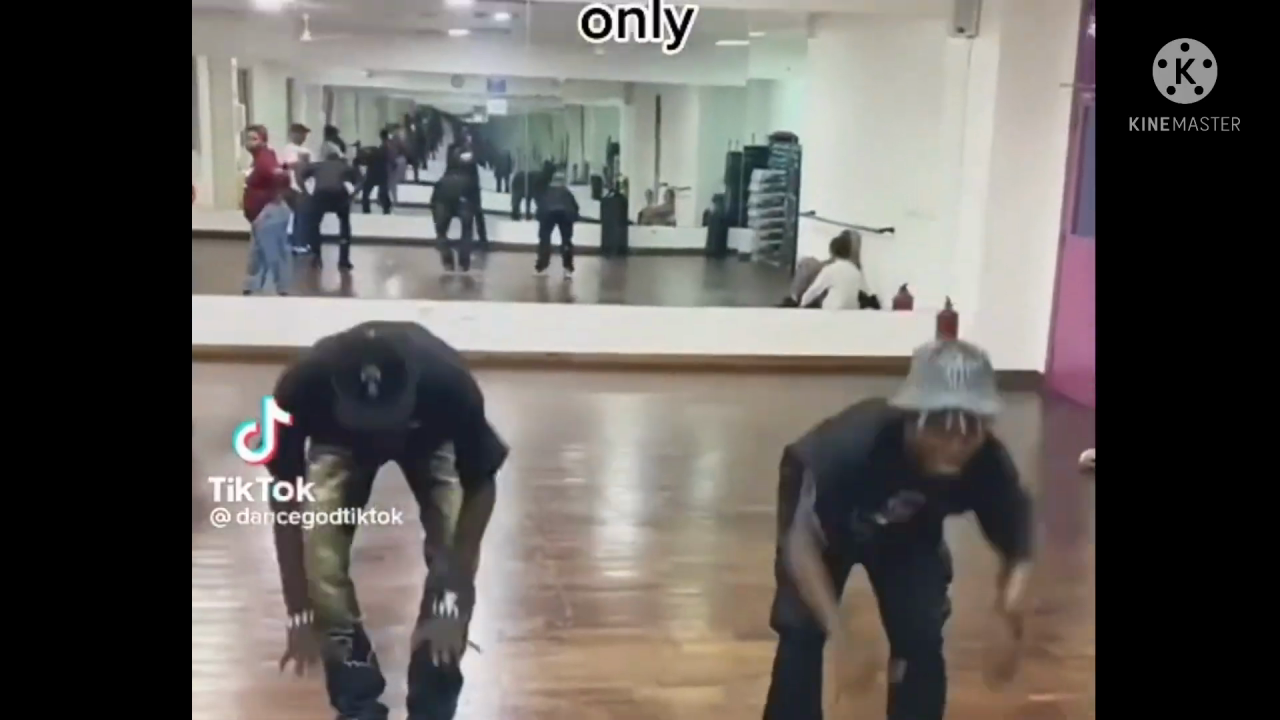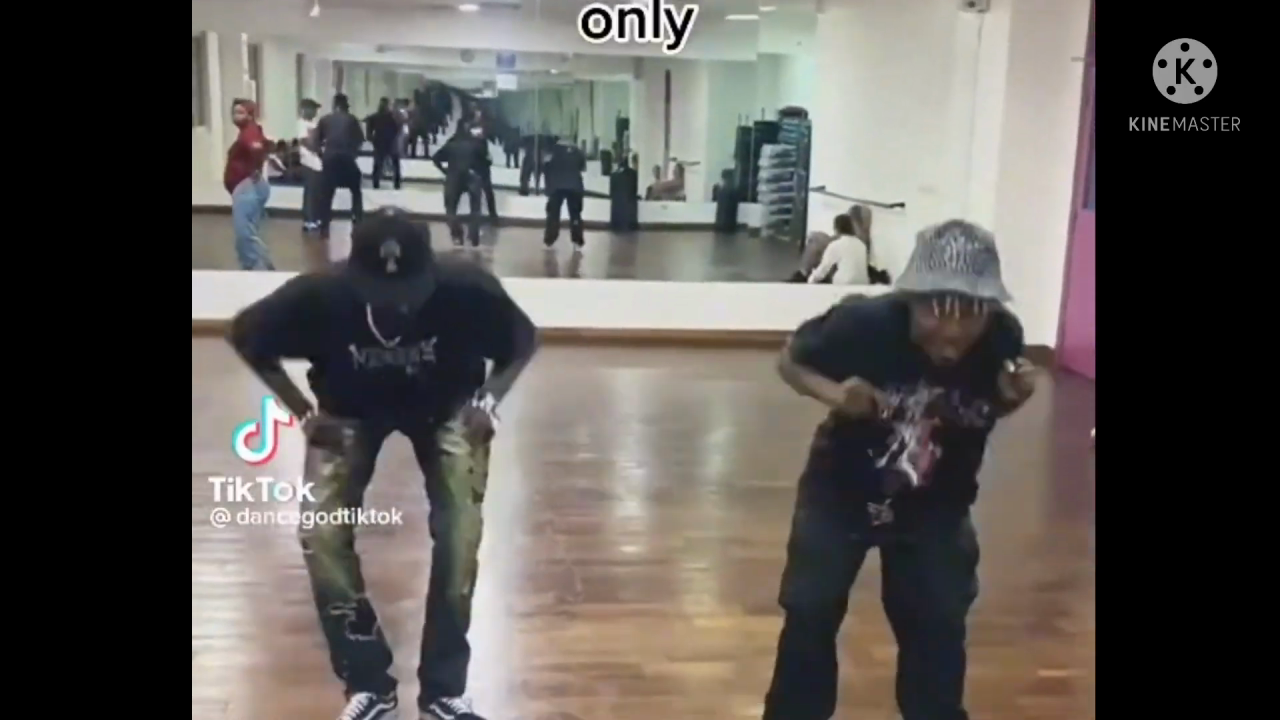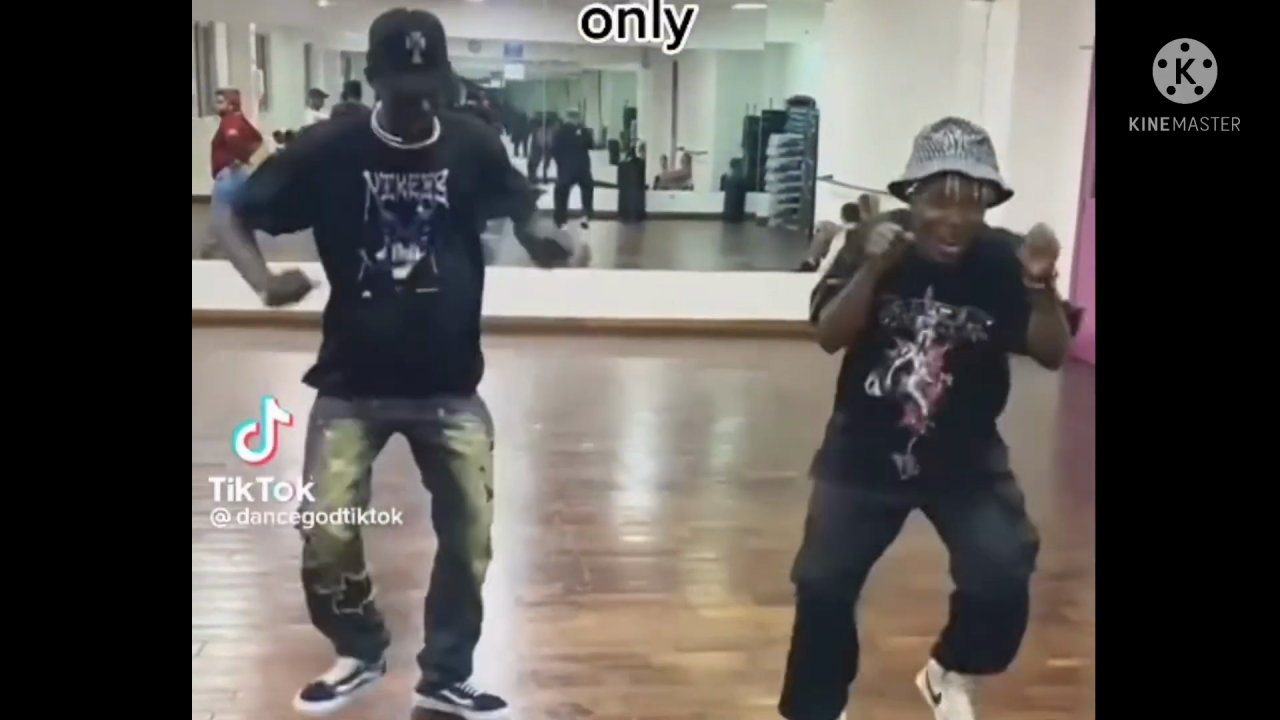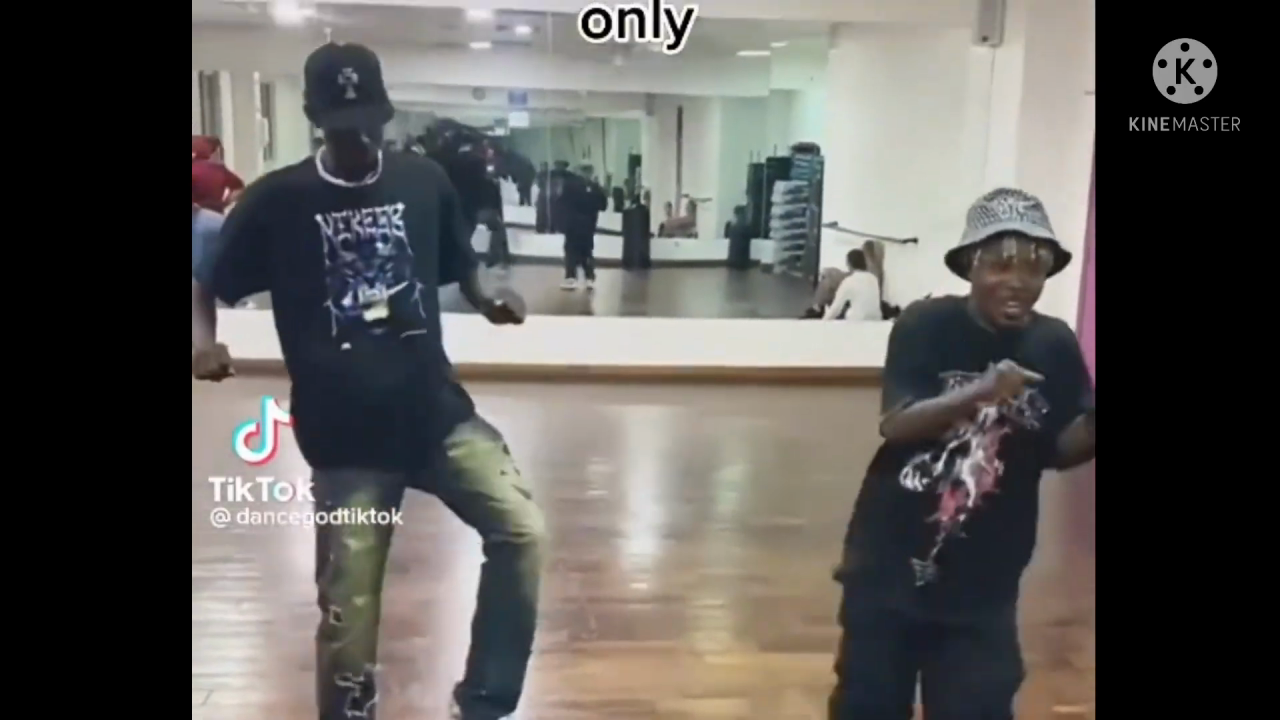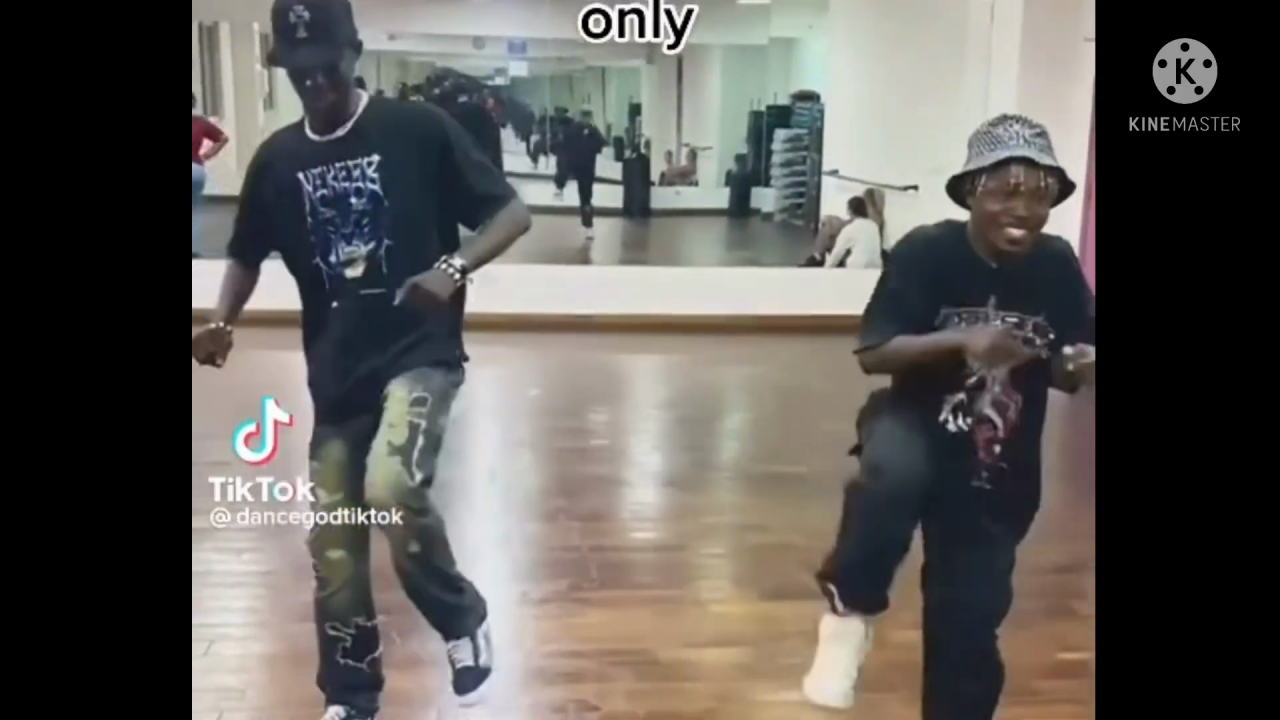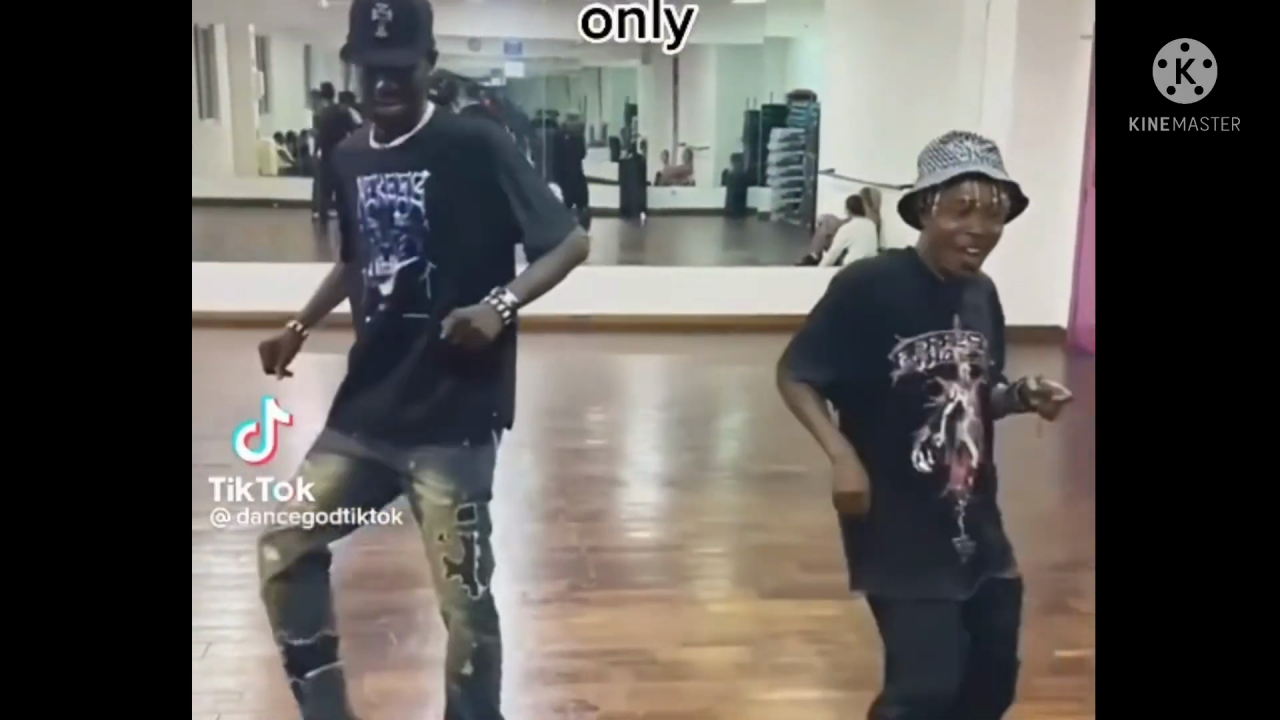
dt=0.4s
person 1, frame 1
left shoulder: (447, 385)
right shoulder: (306, 386)
left elbow: (481, 489)
right elbow: (285, 502)
left wrist: (451, 601)
right wrist: (300, 616)
left hip: (431, 439)
right hip: (338, 441)
left knee: (454, 554)
right knee: (321, 563)
person 1, frame 2
left shoulder: (468, 291)
right shoulder: (320, 296)
left elbow: (523, 344)
right elbow: (244, 335)
left wrist: (486, 403)
right wrist: (302, 408)
left hip: (442, 406)
right hip: (352, 409)
left knee: (459, 537)
right knee: (322, 531)
person 1, frame 3
left shoulder: (474, 146)
right shoulder: (327, 150)
left elbow: (521, 211)
right elbow: (235, 218)
left wrist: (548, 242)
right wrist: (263, 280)
left hip: (449, 383)
right hip: (354, 382)
left knee: (470, 535)
right knee: (326, 532)
right ankle: (356, 648)
person 1, frame 4
left shoulder: (424, 182)
right shoulder: (275, 202)
left elbow: (458, 269)
right elbow: (209, 286)
left wrist: (490, 300)
right wrist: (202, 343)
left hip: (437, 411)
right hip: (342, 435)
left knee: (520, 536)
right knee: (348, 605)
person 1, frame 5
left shoulder: (420, 129)
right shoulder: (278, 157)
left elbow: (511, 213)
right elbow: (247, 254)
left wrist: (452, 269)
right wrist: (222, 322)
left hip: (416, 354)
right hip: (336, 371)
left knee: (393, 492)
right knee: (334, 547)
left ankle: (459, 614)
person 1, frame 6
left shoulder: (477, 148)
right shoulder: (349, 157)
left elbow: (569, 243)
left wrist: (497, 304)
right wrist: (300, 326)
left hip: (455, 409)
right hip: (366, 399)
left knee: (463, 594)
right knee: (285, 550)
person 2, frame 1
left shoulder: (991, 465)
right shoulder: (857, 446)
left elbow: (1016, 549)
right elbow: (801, 544)
left wrist: (1009, 618)
right wrist: (844, 638)
left hip: (908, 534)
right hip: (826, 502)
left knee: (922, 639)
right knee: (802, 632)
person 2, frame 2
left shoulder: (1003, 334)
right shoulder: (861, 321)
right elbow: (791, 362)
left wrist: (1015, 396)
right wrist: (830, 393)
left hip: (934, 509)
right hip: (842, 494)
left knee: (938, 627)
right knee: (810, 612)
person 2, frame 3
left shoulder: (1004, 259)
right shoulder: (878, 241)
left elbow: (1054, 352)
right elbow: (828, 335)
left wrist: (1041, 286)
right wrist: (872, 269)
left hip: (965, 458)
right hip: (867, 452)
left knee: (998, 580)
right knee: (823, 586)
left ankle: (953, 672)
person 2, frame 4
left shoulder: (1057, 345)
right shoulder: (927, 325)
left elbow: (1065, 448)
right elbow: (898, 428)
left wrist: (1093, 427)
right wrist: (975, 394)
left hip: (985, 561)
right hip: (893, 543)
person 2, frame 5
left shoulder: (1057, 263)
right shoulder: (923, 253)
left elbow: (1074, 358)
right elbow: (873, 350)
left wrist: (1081, 365)
right wrist: (959, 343)
left hip: (998, 471)
right hip: (917, 431)
left knee: (966, 633)
right knee: (895, 474)
right ankle: (848, 600)
person 2, frame 6
left shoulder: (981, 295)
right shoulder: (867, 285)
right elbow: (795, 375)
left wrist: (1024, 396)
right wrist: (844, 457)
left hip: (970, 515)
right hip: (897, 521)
left knee: (990, 667)
